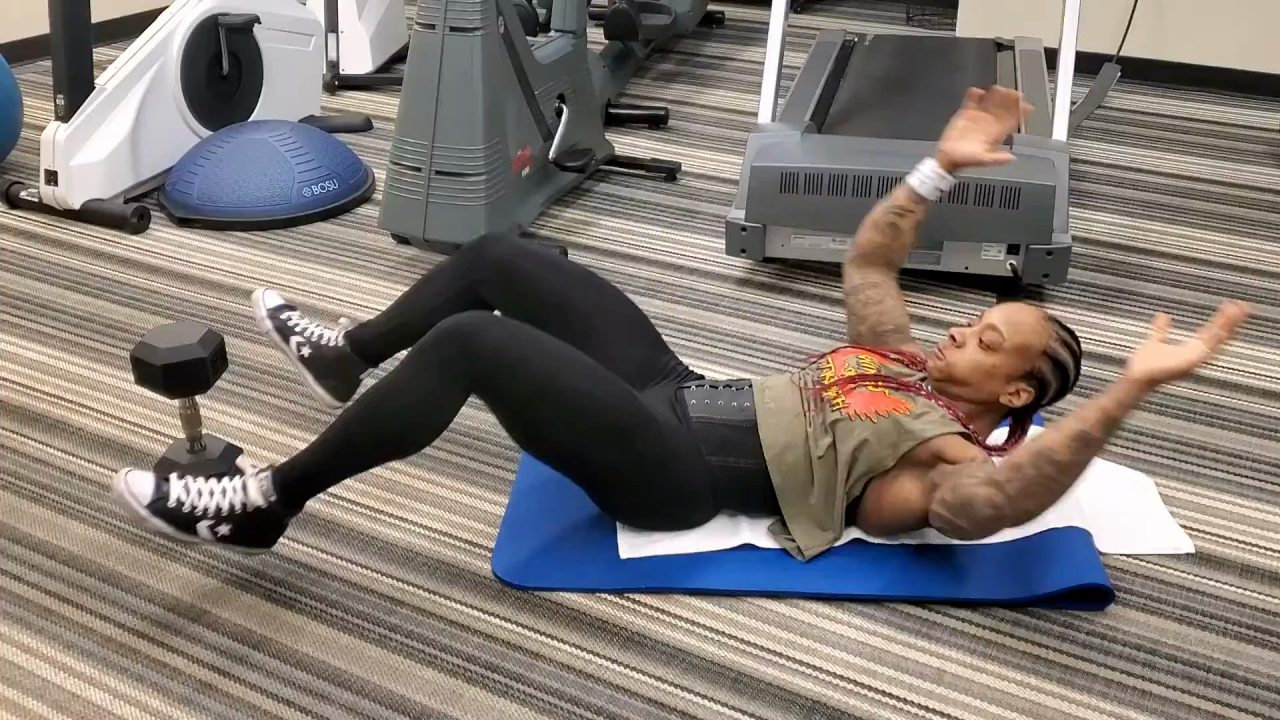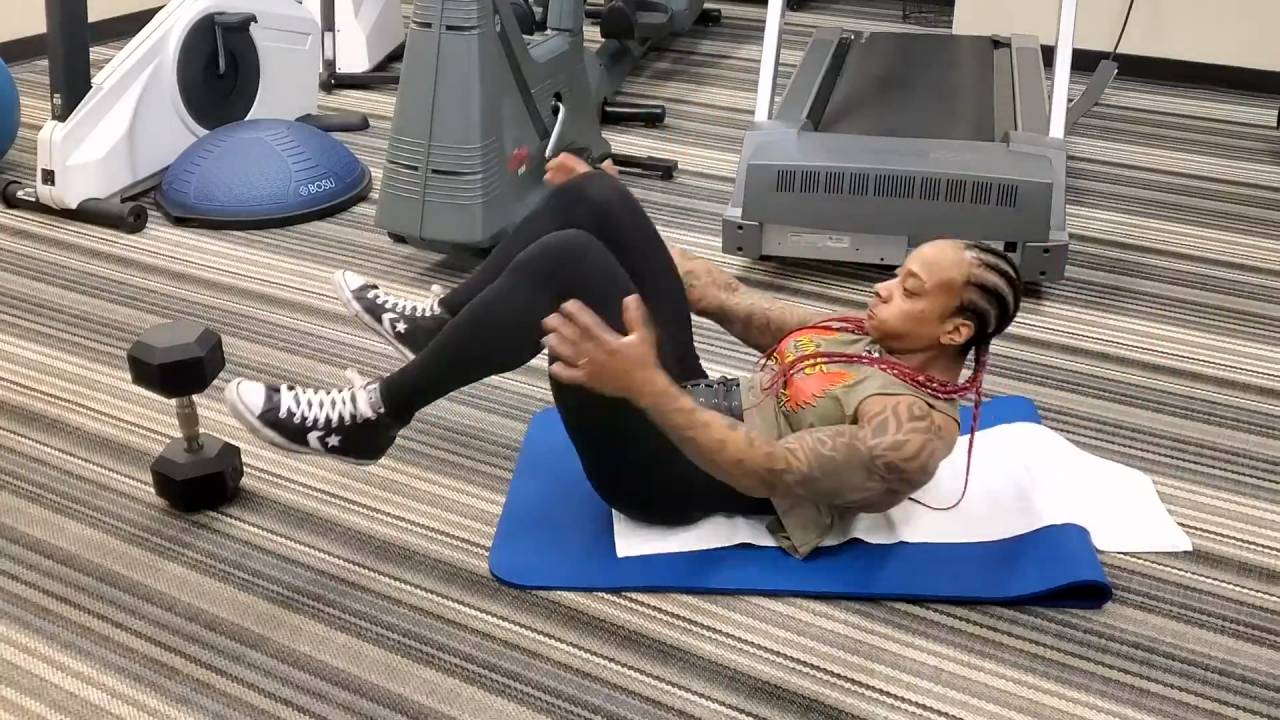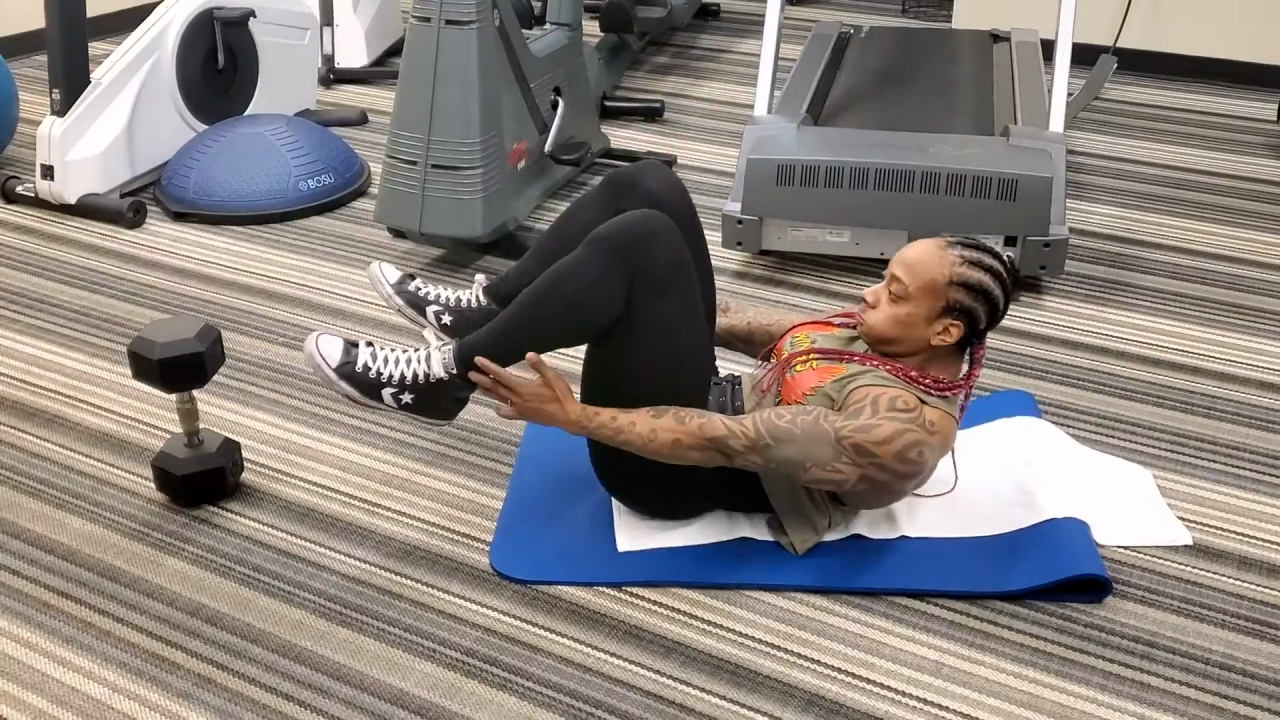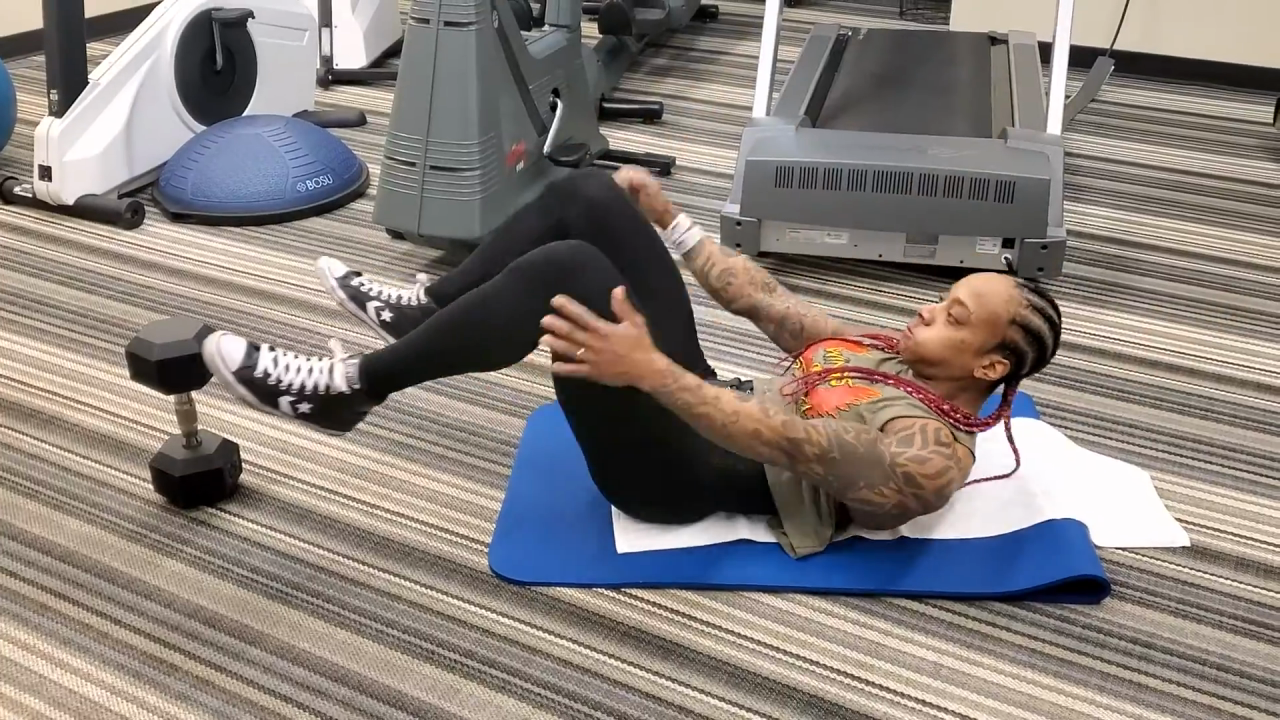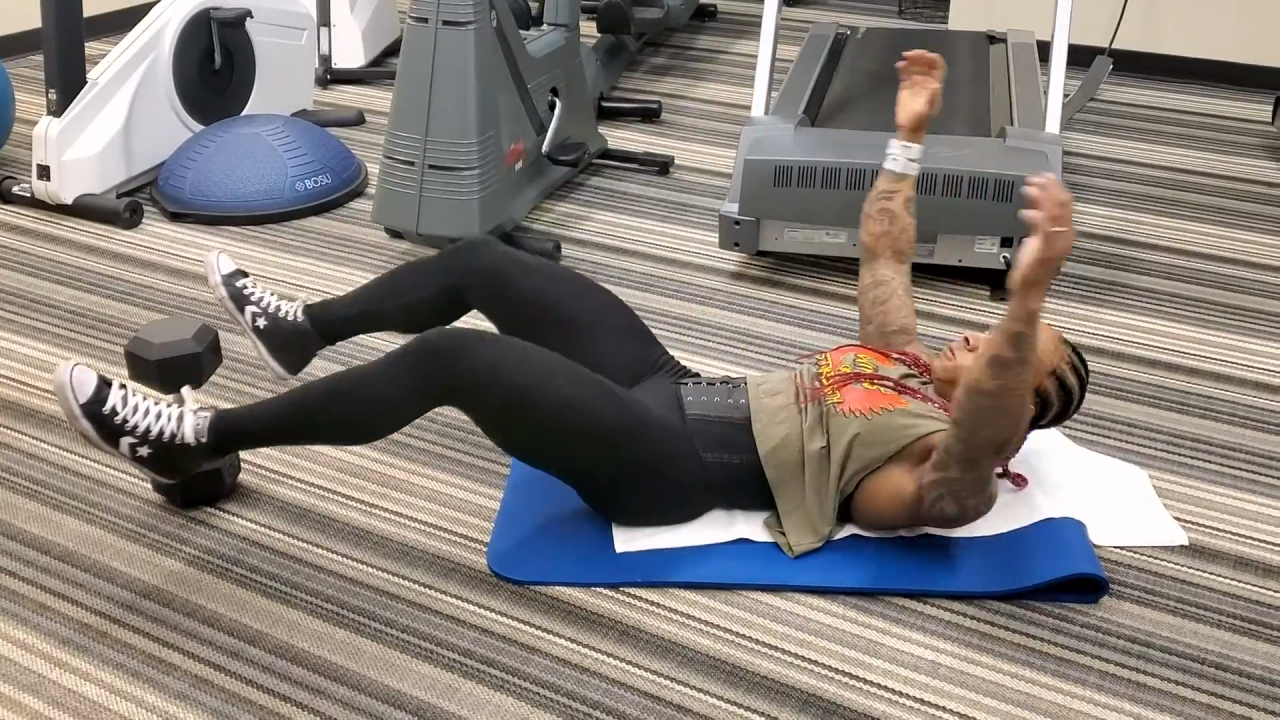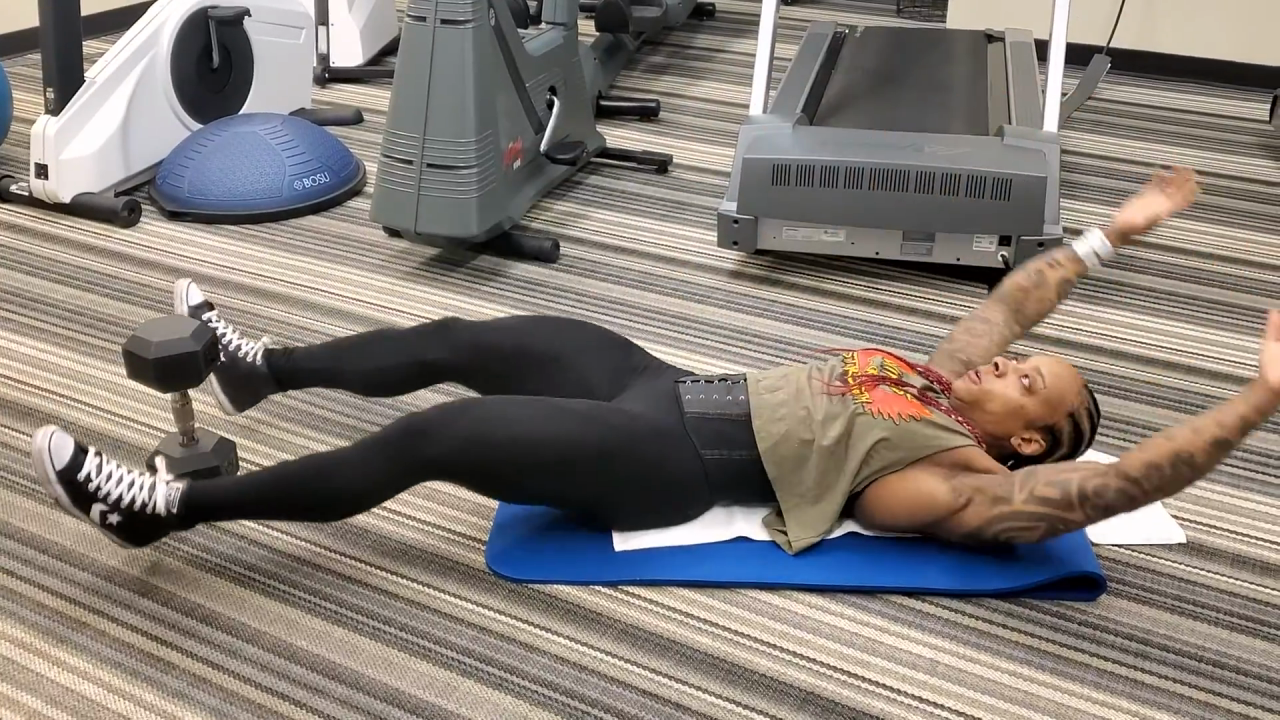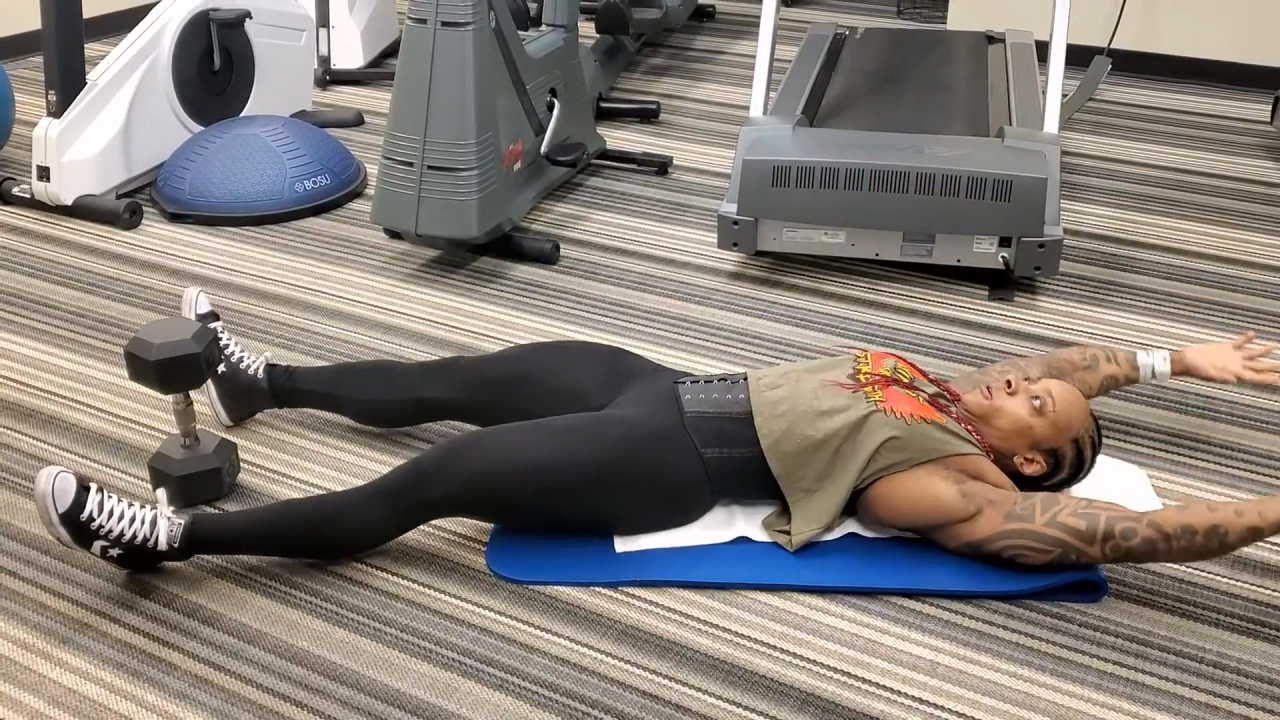
dt=0.3s
person 1, frame 1
left shoulder: (957, 468)
right shoulder: (912, 365)
left elbow: (1008, 495)
right elbow: (868, 265)
left wrist: (1128, 389)
right wrist: (944, 166)
left hip: (674, 471)
right hip: (683, 394)
left knee: (474, 338)
right knee: (496, 255)
left ankle: (266, 501)
right ankle: (346, 354)
person 1, frame 2
left shoulder: (911, 433)
right shoulder: (878, 337)
left elbow: (762, 471)
right elbow: (715, 292)
left wrist: (642, 385)
right wrist: (605, 207)
left hip: (664, 472)
right hip: (691, 401)
left knee: (562, 262)
right knee: (595, 202)
left ankle: (370, 413)
right ankle: (433, 322)
person 1, frame 3
left shoulder: (903, 431)
right shoulder: (882, 338)
left elbow: (737, 444)
right elbow: (729, 315)
left wrist: (574, 415)
left hip: (668, 471)
left knee: (642, 237)
right knee: (649, 188)
left ankle: (440, 376)
right ankle: (480, 310)
person 1, frame 4
left shoulder: (928, 458)
right shoulder: (907, 357)
left elbow: (789, 445)
right elbow: (764, 297)
left wrist: (649, 371)
right wrist: (670, 223)
left hip: (665, 473)
right hip: (690, 411)
left knee: (564, 269)
right knee: (587, 198)
left ankle: (350, 384)
right ankle: (421, 309)
person 1, frame 5
left shoulder: (943, 486)
right shoulder: (901, 363)
left elbow: (987, 434)
right elbow: (881, 256)
left wrist: (1027, 297)
right wrist: (907, 137)
left hip: (652, 462)
right hip: (662, 383)
left knee: (435, 363)
right knee: (473, 263)
left ankle: (195, 438)
right ankle: (296, 327)
person 1, frame 6
left shoulder: (972, 487)
right shoulder: (949, 386)
left elbow: (1111, 484)
right elbow: (1013, 301)
left wrist: (1263, 396)
right wrist: (1115, 231)
left hip: (666, 465)
right hip: (667, 389)
left knee: (420, 442)
right knee: (455, 343)
left ankle: (165, 506)
right ankle: (256, 369)
person 1, frame 7
left shoulder: (972, 493)
right shoulder: (958, 399)
left elbow: (1124, 531)
right elbow: (1062, 354)
right wrist: (1178, 358)
left hip: (665, 465)
right hip: (670, 387)
left knee: (418, 485)
right knee: (444, 383)
left ankle: (164, 535)
right ankle: (256, 380)
